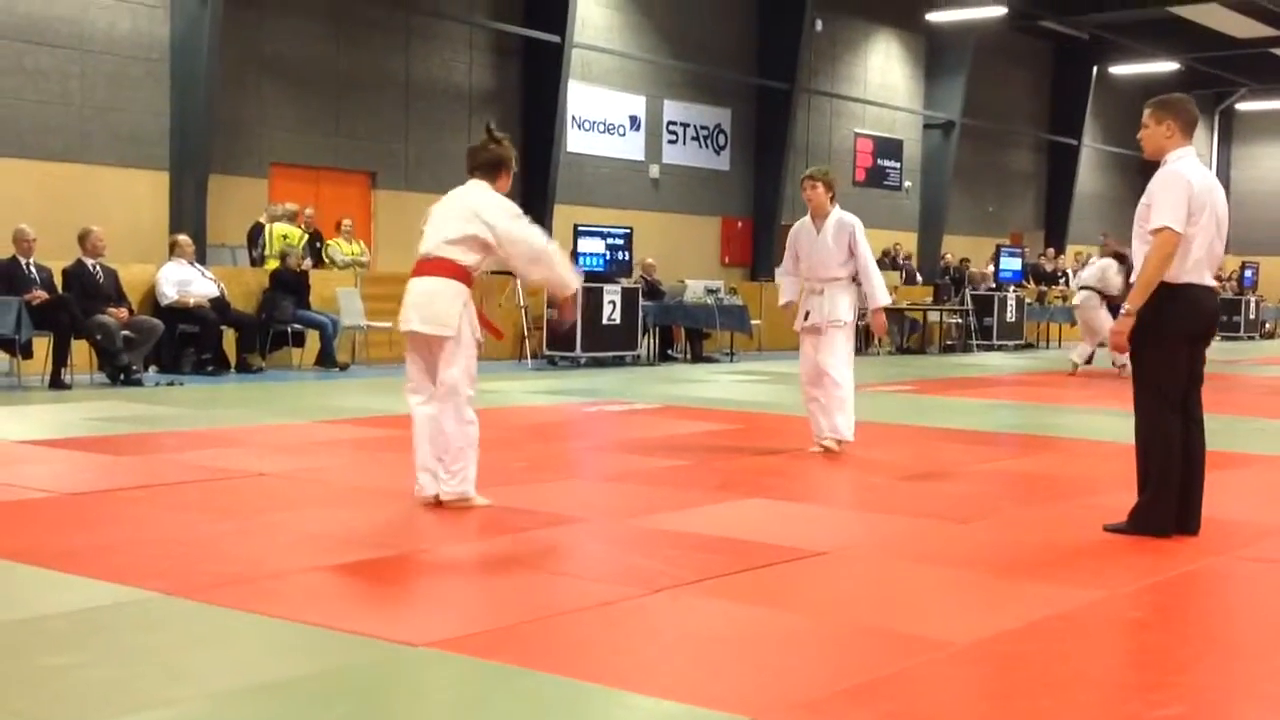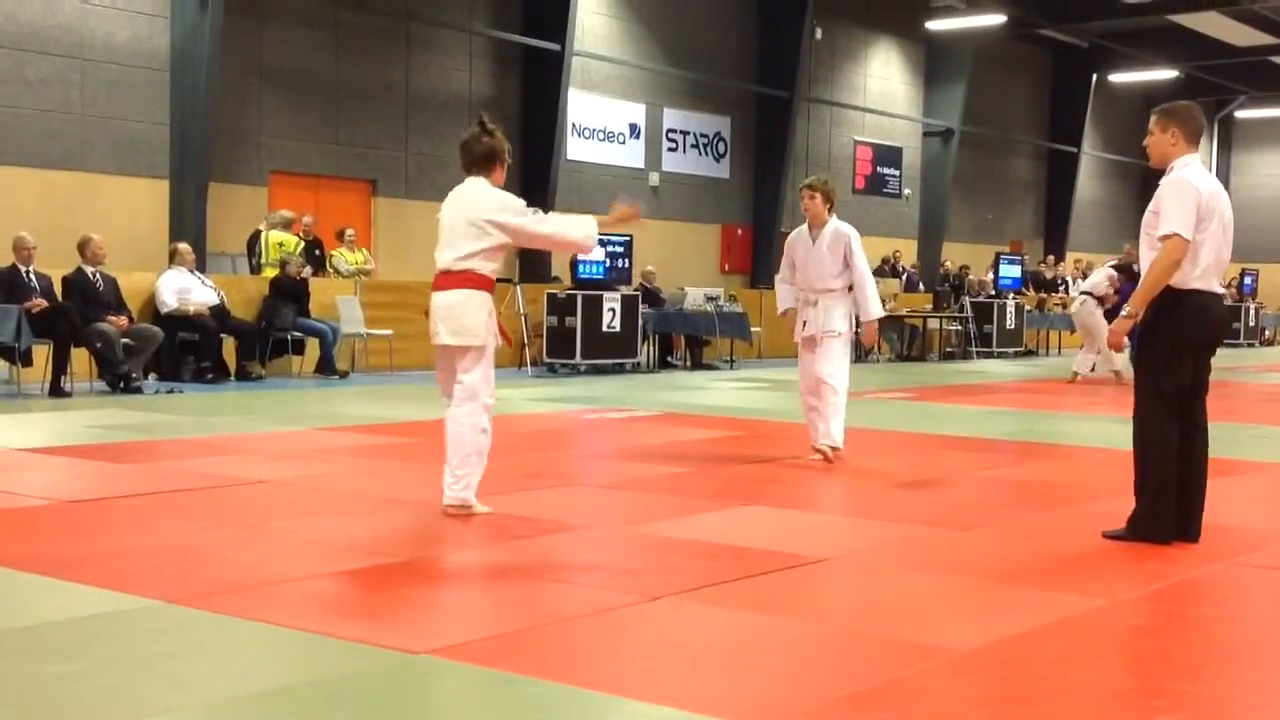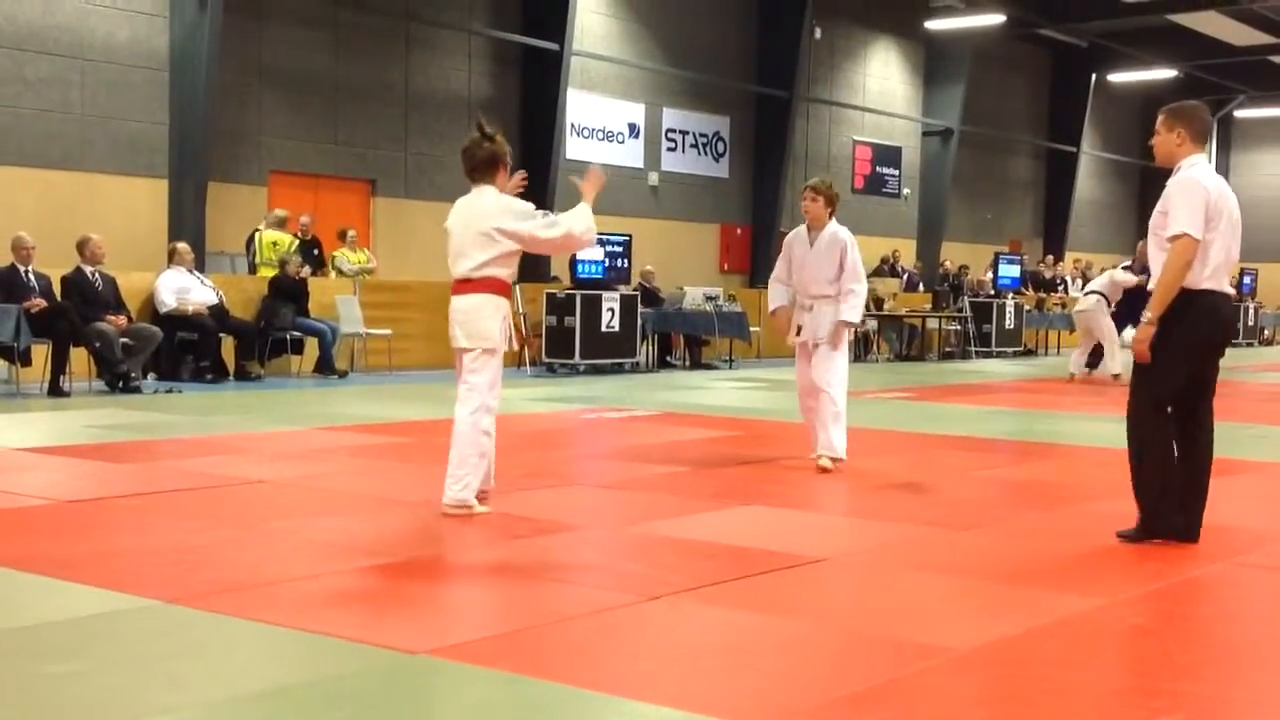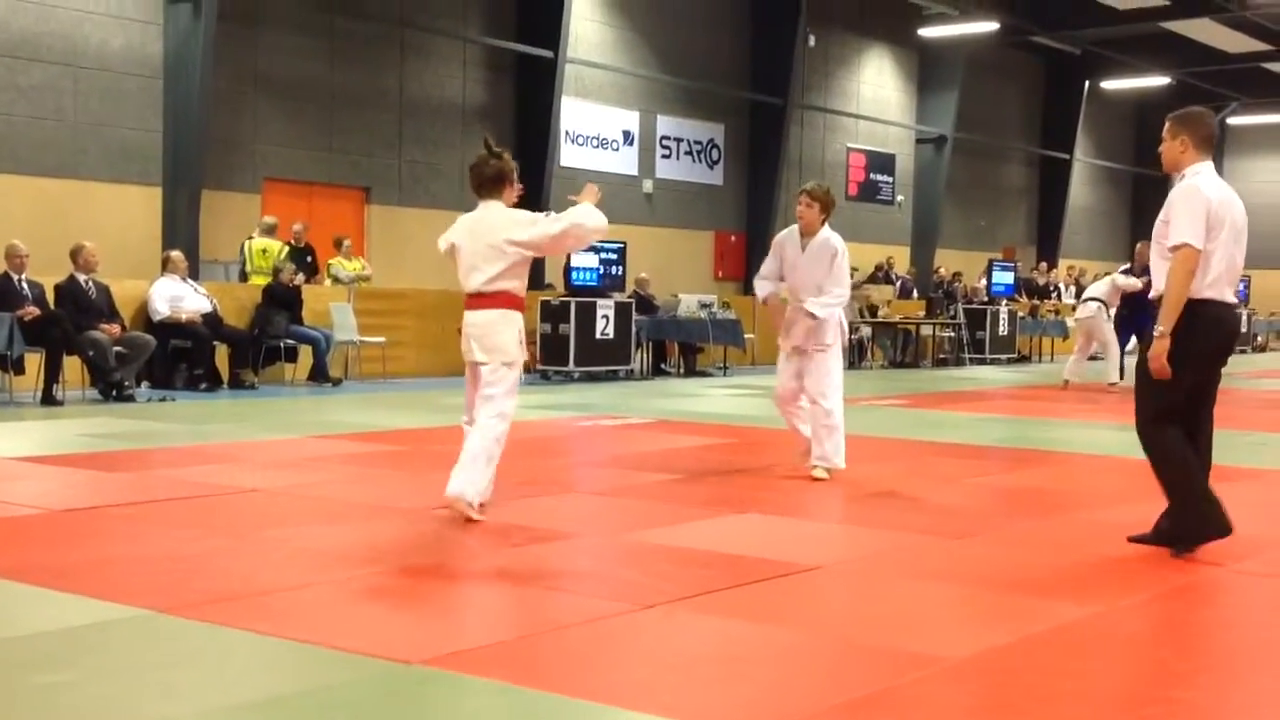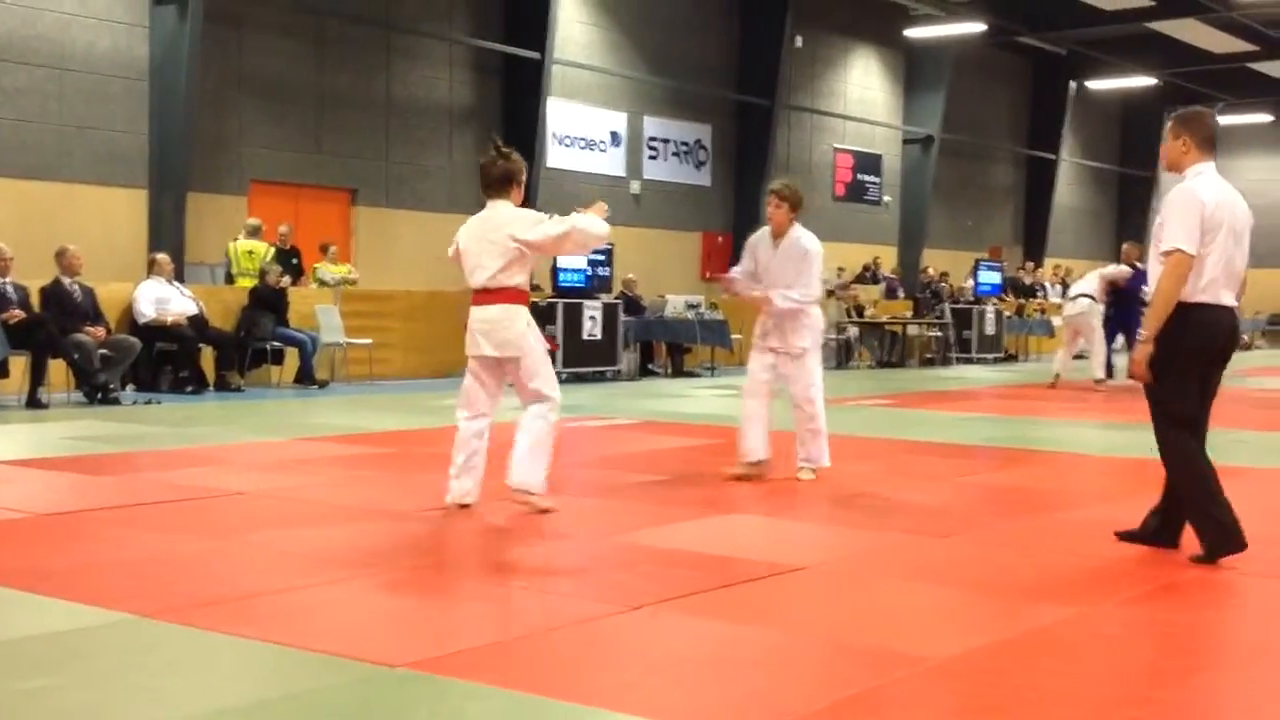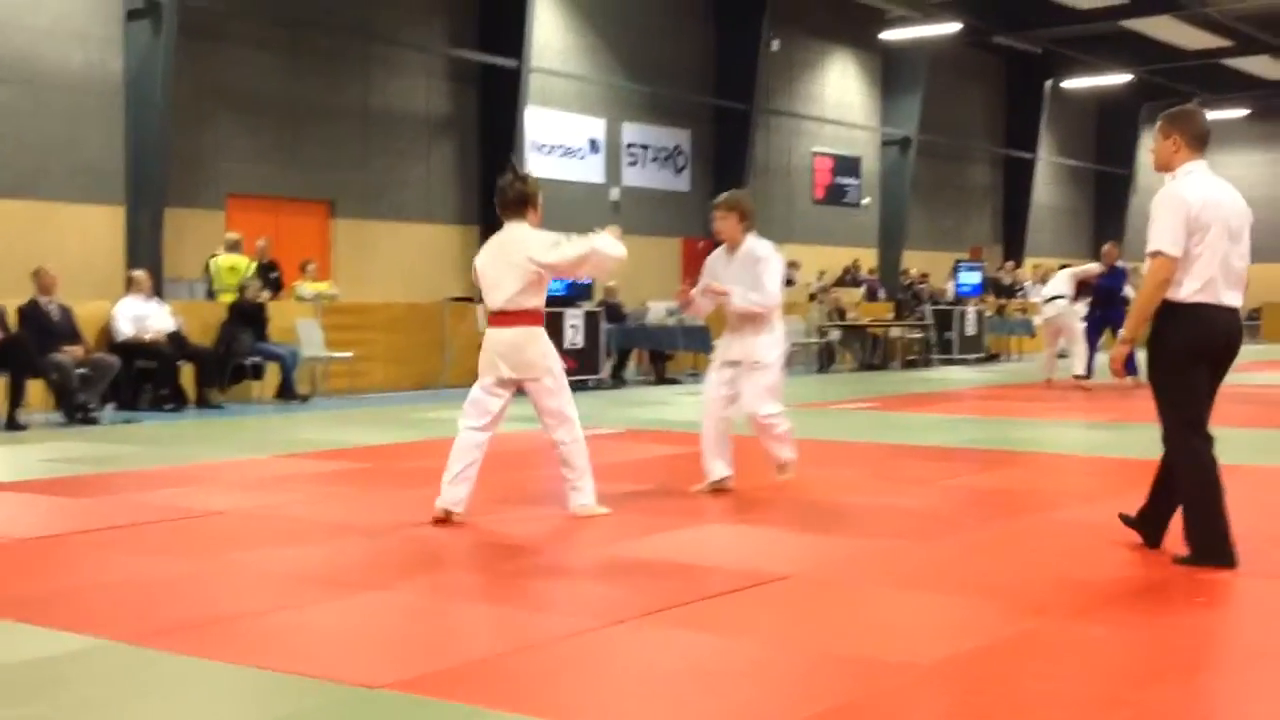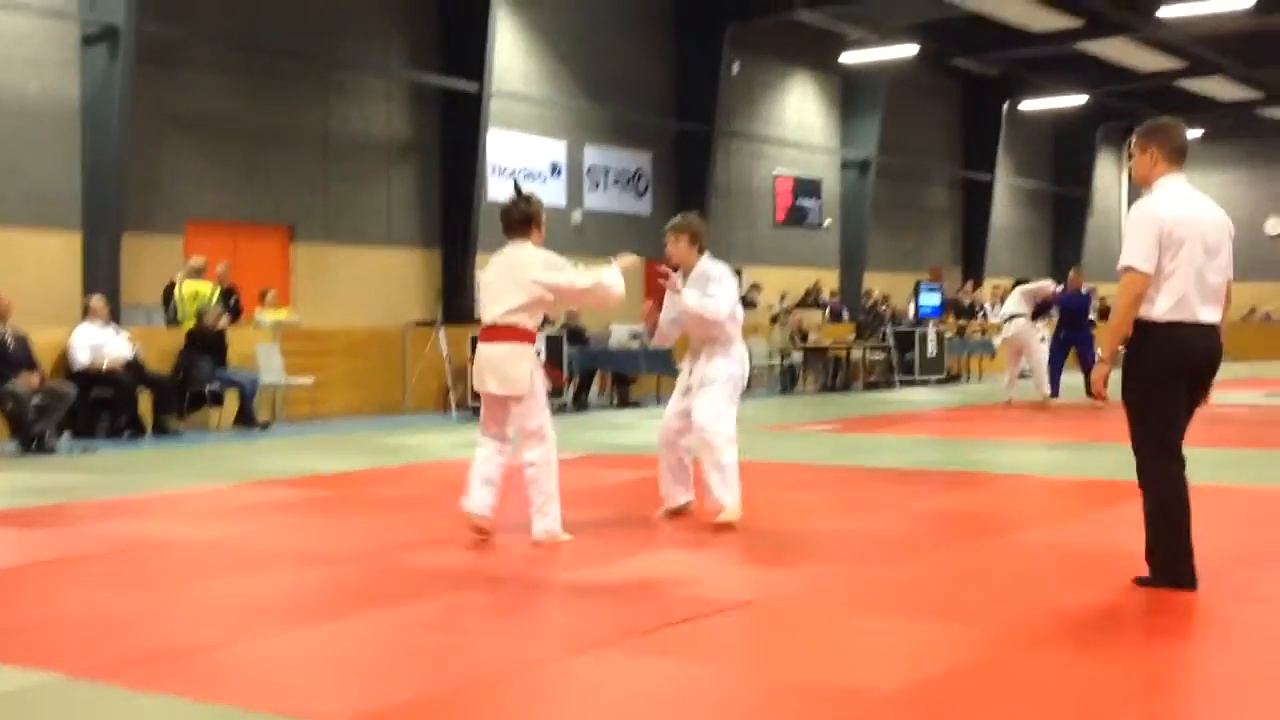
dt=0.2s
person 1, frame 1
left shoulder: (1173, 175)
right shoulder: (1209, 180)
left elbow: (1164, 248)
left wrist: (1128, 311)
left hip: (1170, 302)
right hip: (1201, 300)
left knee: (1157, 409)
right knee: (1185, 408)
left ankle: (1155, 514)
right ankle: (1183, 514)
person 1, frame 2
left shoulder: (1180, 181)
right shoulder: (1213, 187)
left elbow: (1172, 255)
left wrist: (1129, 312)
left hip: (1178, 308)
right hip: (1208, 307)
left knee: (1156, 415)
right knee: (1189, 415)
left ankle: (1153, 520)
right ankle: (1183, 521)
person 1, frame 3
left shoulder: (1187, 182)
right shoulder: (1220, 186)
left elbow: (1183, 256)
left wrist: (1149, 318)
left hip: (1189, 309)
right hip: (1216, 308)
left knee: (1147, 411)
right knee: (1193, 415)
left ankle: (1159, 517)
right ankle: (1183, 520)
person 1, frame 4
left shoulder: (1190, 190)
right shoulder: (1228, 195)
left elbow: (1185, 265)
left wrist: (1162, 333)
left hip: (1192, 319)
right hip: (1221, 318)
left knee: (1154, 419)
right knee: (1192, 423)
left ankle: (1204, 516)
right ankle: (1184, 525)
person 1, frame 5
left shoulder: (1187, 193)
right shoulder: (1234, 198)
left elbow: (1177, 269)
right elbow: (1238, 276)
left wrist: (1146, 336)
left hip: (1187, 322)
right hip: (1222, 322)
left knee: (1175, 430)
right knee: (1187, 427)
left ankle: (1220, 529)
right ankle: (1164, 525)
person 1, frame 6
left shoulder: (1176, 194)
right shoulder: (1232, 197)
left elbow: (1161, 273)
right elbow: (1240, 271)
left wrist: (1125, 337)
left hip: (1184, 322)
right hip: (1225, 323)
left knee: (1187, 435)
right knee: (1185, 429)
left ankle: (1212, 545)
right ankle: (1152, 520)
person 1, frame 7
left shoulder: (1149, 209)
right shoulder: (1214, 212)
left elbow: (1133, 290)
right elbow: (1224, 290)
left wrist: (1104, 357)
left hip: (1161, 341)
right hip: (1204, 342)
left knee: (1158, 456)
right knee: (1163, 449)
left ankle: (1173, 567)
right ankle: (1169, 558)
person 2, frame 1
left shoulder: (451, 200)
right shoulder: (496, 205)
right elbow: (535, 251)
right wrist: (569, 289)
left hip: (418, 292)
right hip: (448, 296)
left knee: (424, 394)
right knee: (455, 396)
left ankle: (430, 484)
right ankle: (456, 487)
person 2, frame 2
left shoulder: (456, 199)
right shoulder: (497, 203)
right elbow: (555, 230)
right wrist: (605, 221)
left hip: (444, 299)
right hip: (470, 303)
left knee: (458, 399)
right knee: (473, 402)
left ankle: (457, 486)
right ankle: (459, 495)
person 2, frame 3
left shoulder: (461, 208)
right shoulder: (509, 211)
right elbow: (570, 233)
right wrist: (588, 198)
left hip: (464, 304)
right hip: (487, 307)
left knee: (473, 400)
right knee: (477, 403)
left ankle: (477, 483)
right ankle: (459, 495)
person 2, frame 4
left shoulder: (463, 225)
right shoulder: (517, 222)
left elbow: (447, 245)
right elbow: (584, 227)
right wrist: (587, 204)
left hip: (474, 318)
right hip: (501, 321)
left knee: (479, 410)
right knee: (495, 412)
left ankle: (474, 491)
right ankle: (463, 491)
person 2, frame 5
left shoulder: (471, 226)
right shoulder: (522, 220)
right elbow: (582, 233)
right wrist: (594, 215)
left hip: (480, 316)
right hip: (510, 316)
left knee: (475, 408)
right knee: (544, 400)
left ankle: (460, 490)
right ankle: (526, 483)
person 2, frame 6
left shoulder: (489, 248)
right shoulder: (540, 243)
right elbow: (603, 254)
right wrist: (607, 237)
left hip: (496, 337)
right hip: (529, 338)
left knee: (476, 422)
right knee: (562, 421)
left ankle: (449, 502)
right ankle: (582, 500)
person 2, frame 7
left shoulder: (494, 264)
right shoulder: (541, 261)
right elbow: (594, 285)
right wrist: (618, 267)
left hip: (488, 351)
right hip: (516, 355)
left knee: (493, 438)
right knee: (537, 442)
left ankle: (478, 508)
right ankle: (546, 526)
person 3, frame 1
left shoulder: (848, 224)
right shoulder: (798, 229)
left elbow: (867, 266)
right elbow: (789, 272)
left wrist: (877, 308)
right wrist: (791, 302)
left hip: (838, 302)
right hip: (810, 304)
left knee: (834, 368)
right knee: (810, 375)
left ankle: (836, 434)
right ankle: (822, 435)
person 3, frame 2
left shoulder: (844, 234)
right shoulder: (795, 238)
left elbow: (862, 278)
right elbow: (785, 280)
left wrist: (869, 319)
right wrist: (790, 310)
left hip: (834, 312)
right hip: (807, 313)
left knee: (829, 376)
right knee: (809, 384)
left ankle: (830, 441)
right ankle: (821, 442)
person 3, frame 3
left shoulder: (842, 239)
right shoulder: (793, 239)
left elbow: (855, 285)
right elbow: (779, 280)
left wrist: (844, 322)
right wrist: (780, 309)
left hip: (831, 317)
right hip: (803, 317)
left knee: (828, 384)
right knee: (806, 387)
left ankle: (830, 452)
right ankle: (822, 445)
person 3, frame 4
left shoulder: (834, 245)
right shoulder: (784, 239)
left elbow: (838, 293)
right elbow: (765, 276)
left wrist: (808, 313)
right wrist: (771, 298)
left hip: (823, 325)
right hip: (793, 320)
left knee: (823, 394)
right knee: (785, 391)
left ankle: (825, 460)
right ankle: (812, 439)
person 3, frame 5
left shoulder: (807, 244)
right shoulder: (758, 241)
left elbow: (808, 293)
right elbow: (744, 274)
left wrist: (768, 298)
right wrist: (733, 282)
left hip: (800, 325)
right hip: (768, 323)
left knee: (806, 397)
right knee: (754, 389)
left ankle: (811, 461)
right ankle: (753, 458)
person 3, frame 6
left shoulder: (764, 252)
right shoulder: (716, 259)
left elbow: (768, 299)
right elbow: (704, 302)
left wrist: (728, 295)
right wrist: (689, 300)
left hip: (762, 336)
right hip: (731, 337)
left knee: (759, 407)
right knee: (713, 404)
left ankle: (784, 454)
right ankle: (718, 474)
person 3, frame 7
left shoulder: (717, 273)
right shoulder: (676, 282)
left elbow: (719, 311)
right elbow: (667, 335)
left wrist: (683, 295)
right wrist: (654, 323)
left hip: (724, 358)
right hip: (695, 360)
left knee: (707, 425)
right knee: (671, 430)
left ankle: (728, 503)
right ankle: (677, 498)
